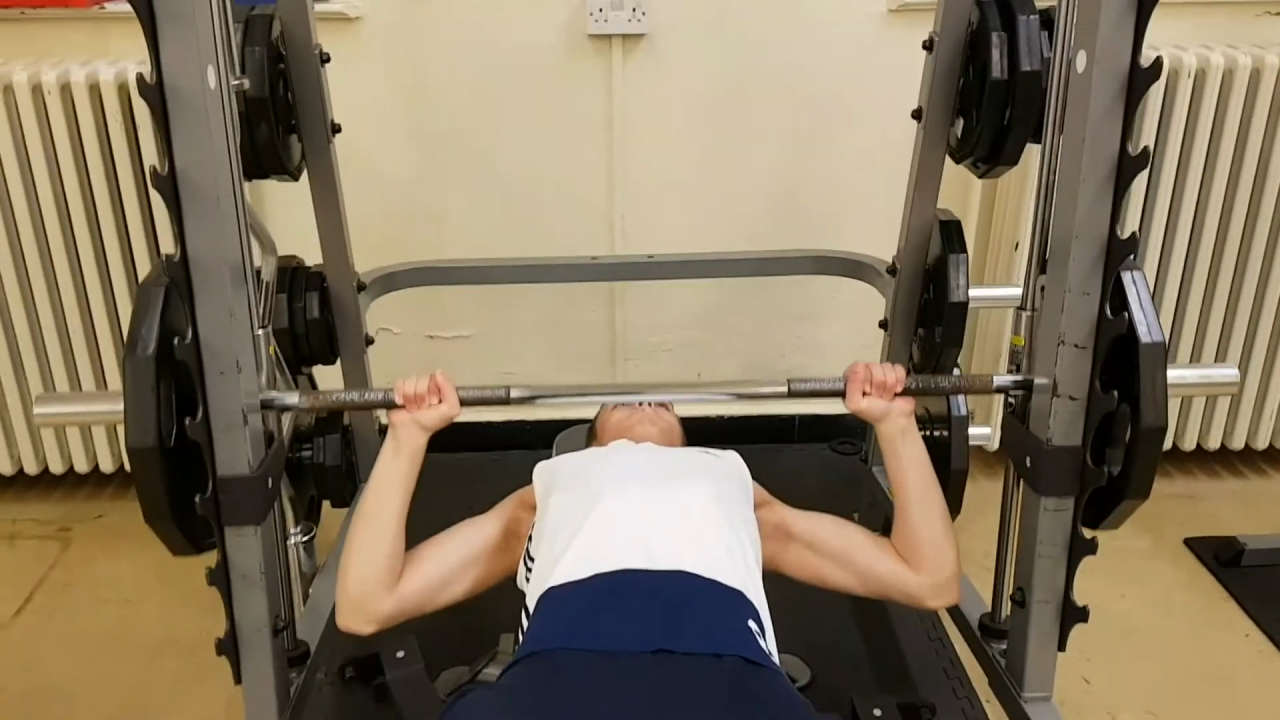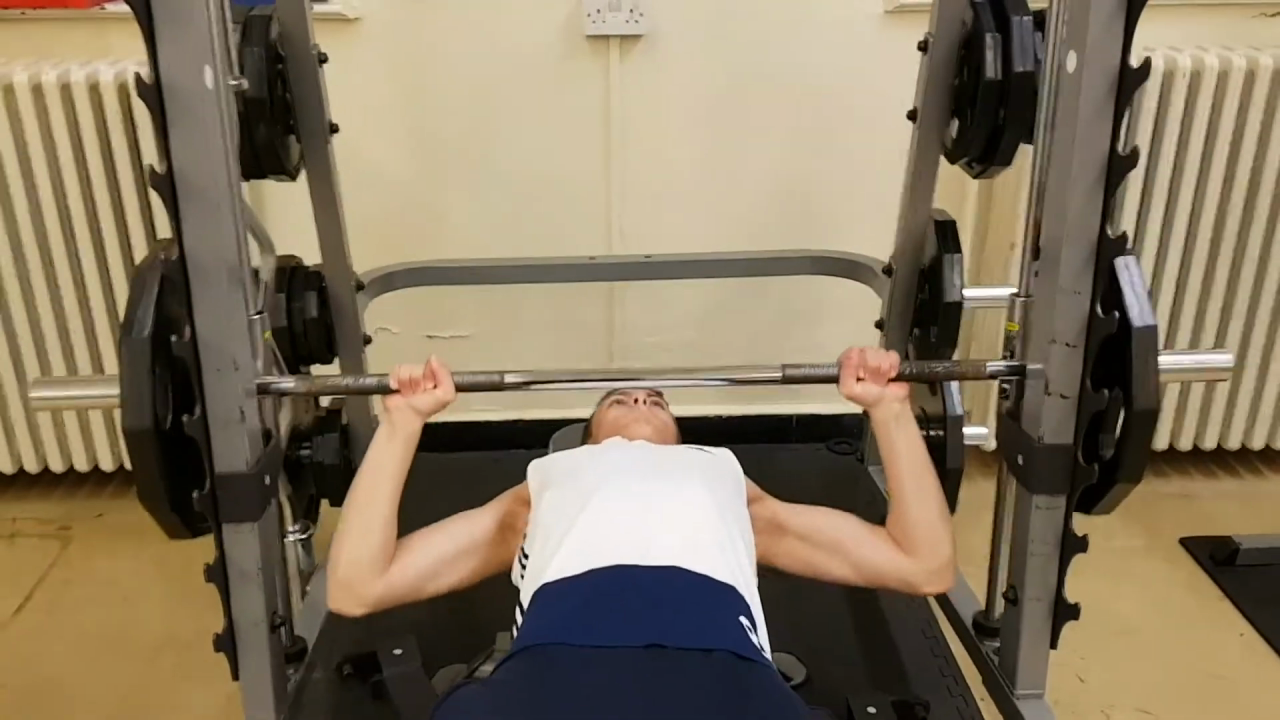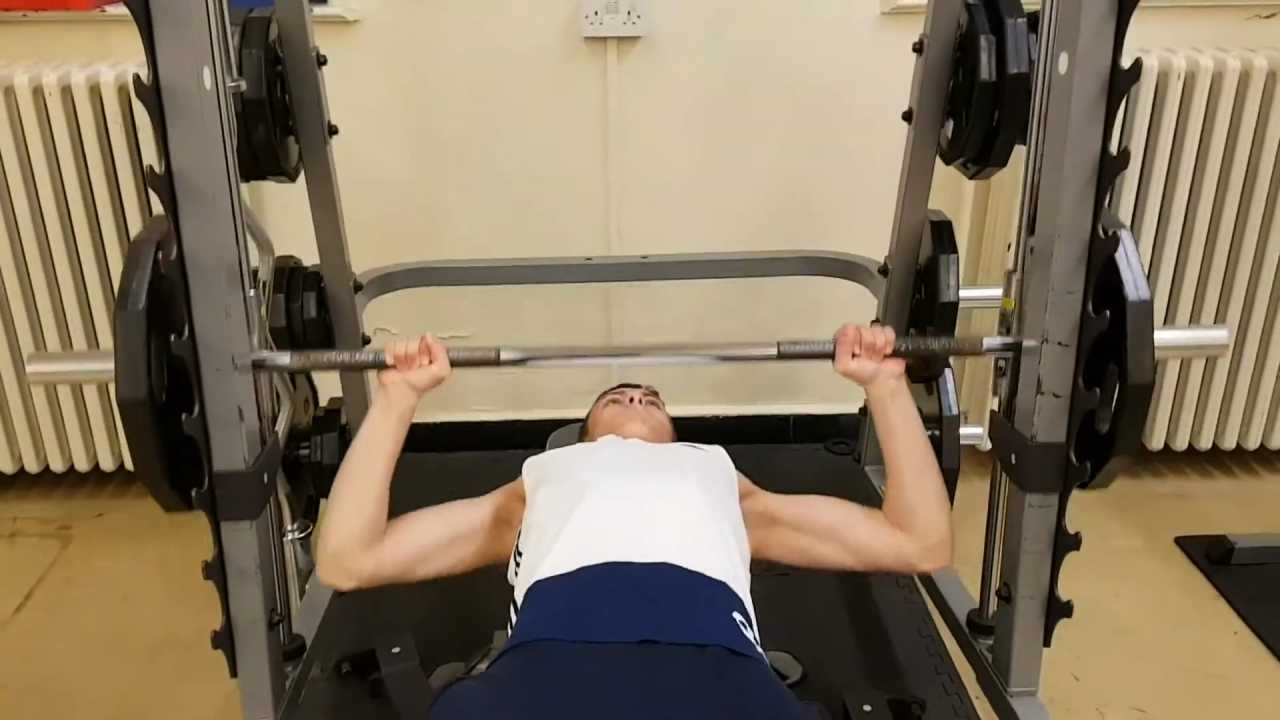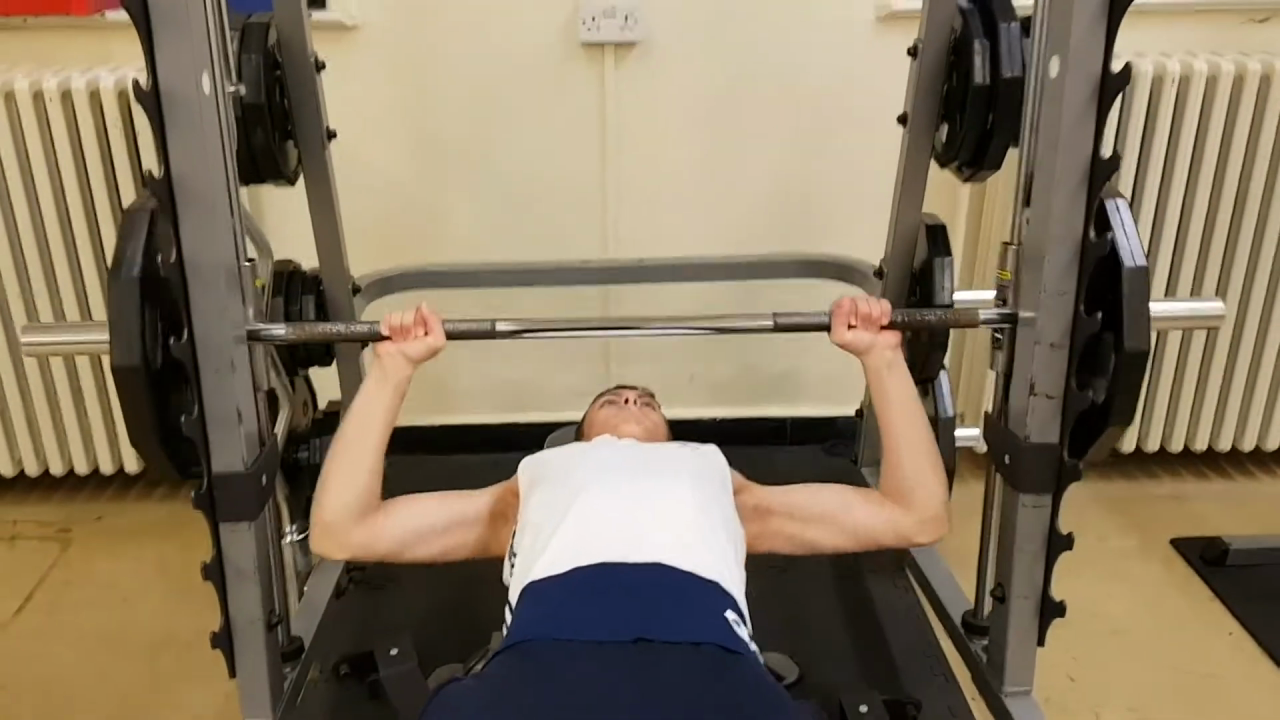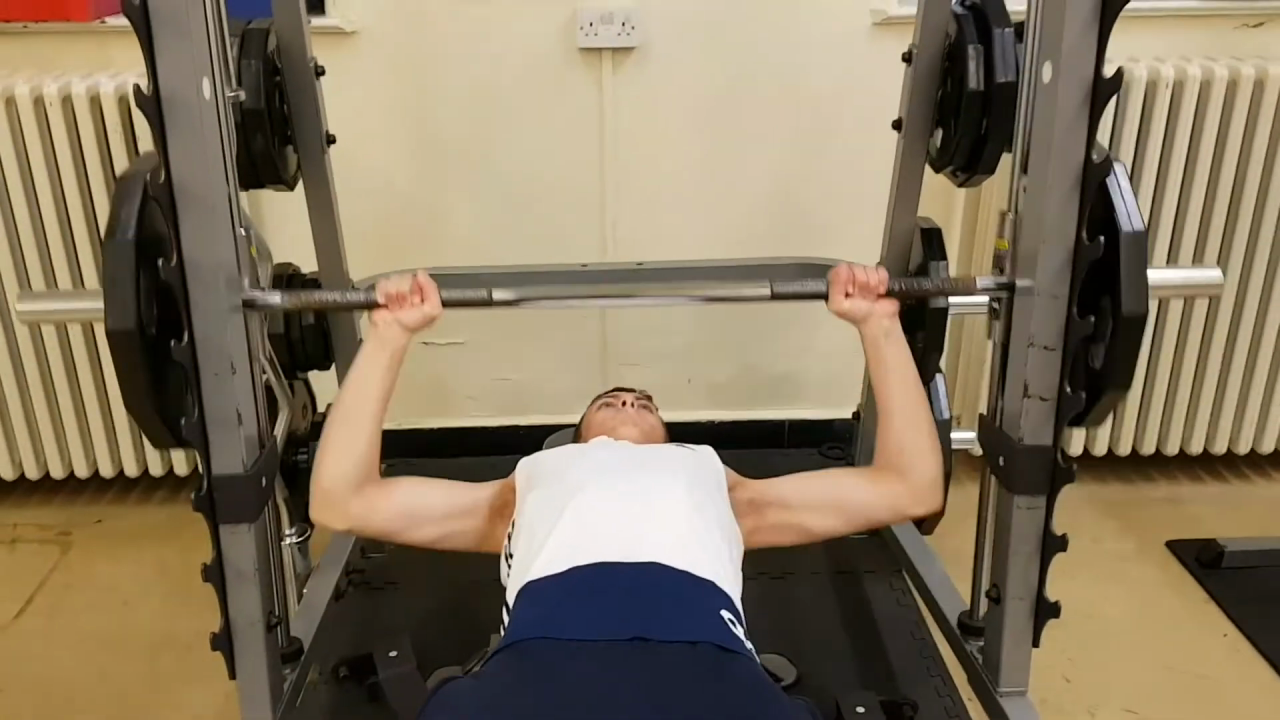
dt=0.1s
person 1, frame 1
left shoulder: (734, 482)
right shoulder: (547, 489)
left elbow: (929, 579)
right elbow: (365, 603)
left wrist: (894, 421)
right wrist: (409, 433)
person 1, frame 2
left shoulder: (728, 479)
right shoulder: (542, 485)
left elbow: (925, 565)
right elbow: (356, 586)
left wrist: (888, 407)
right wrist: (403, 418)
right hip: (558, 667)
person 1, frame 3
left shoulder: (722, 477)
right shoulder: (537, 483)
left elbow: (921, 542)
right elbow: (347, 557)
left wrist: (883, 381)
right wrist: (397, 394)
left hip: (712, 667)
right hip: (552, 664)
person 1, frame 4
left shoulder: (718, 478)
right shoulder: (531, 483)
left elbow: (918, 515)
right elbow: (340, 530)
left wrist: (880, 356)
right wrist: (392, 369)
left hip: (706, 666)
right hip: (547, 662)
person 1, frame 5
left shoulder: (715, 480)
right shoulder: (531, 482)
left elbow: (910, 486)
right elbow: (341, 498)
left wrist: (879, 322)
right wrist: (389, 334)
left hip: (702, 664)
right hip: (545, 662)
